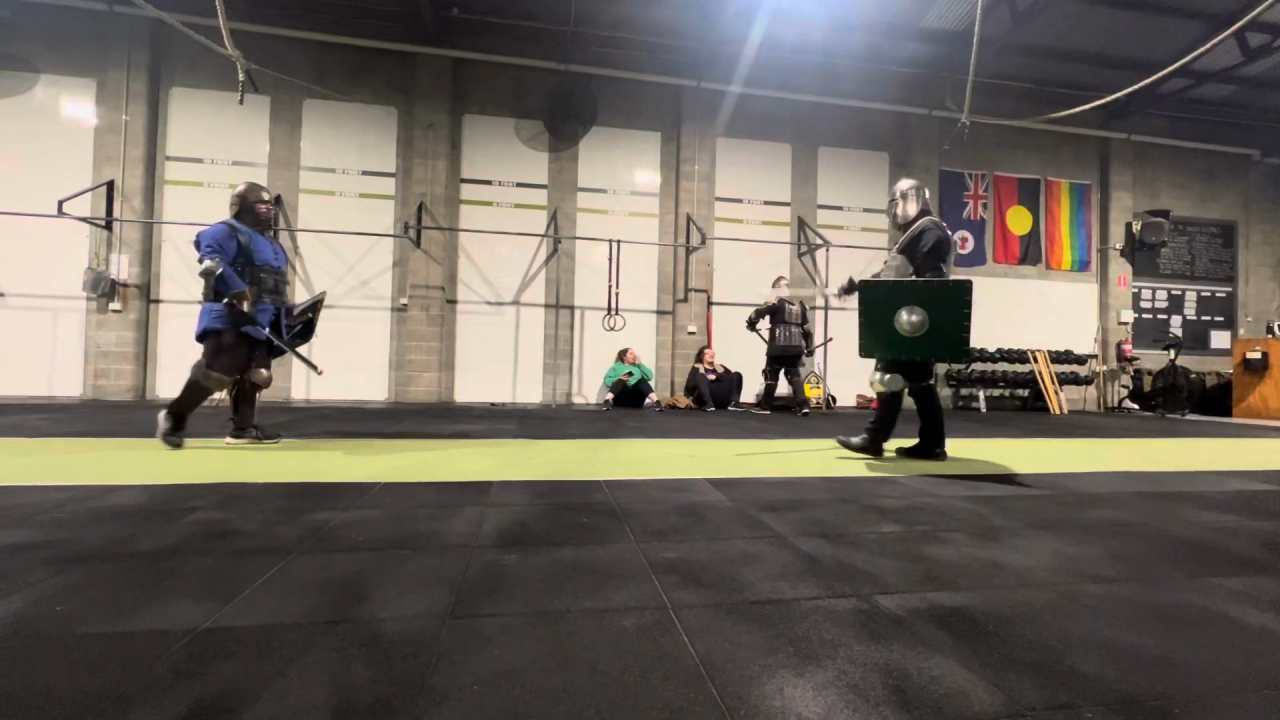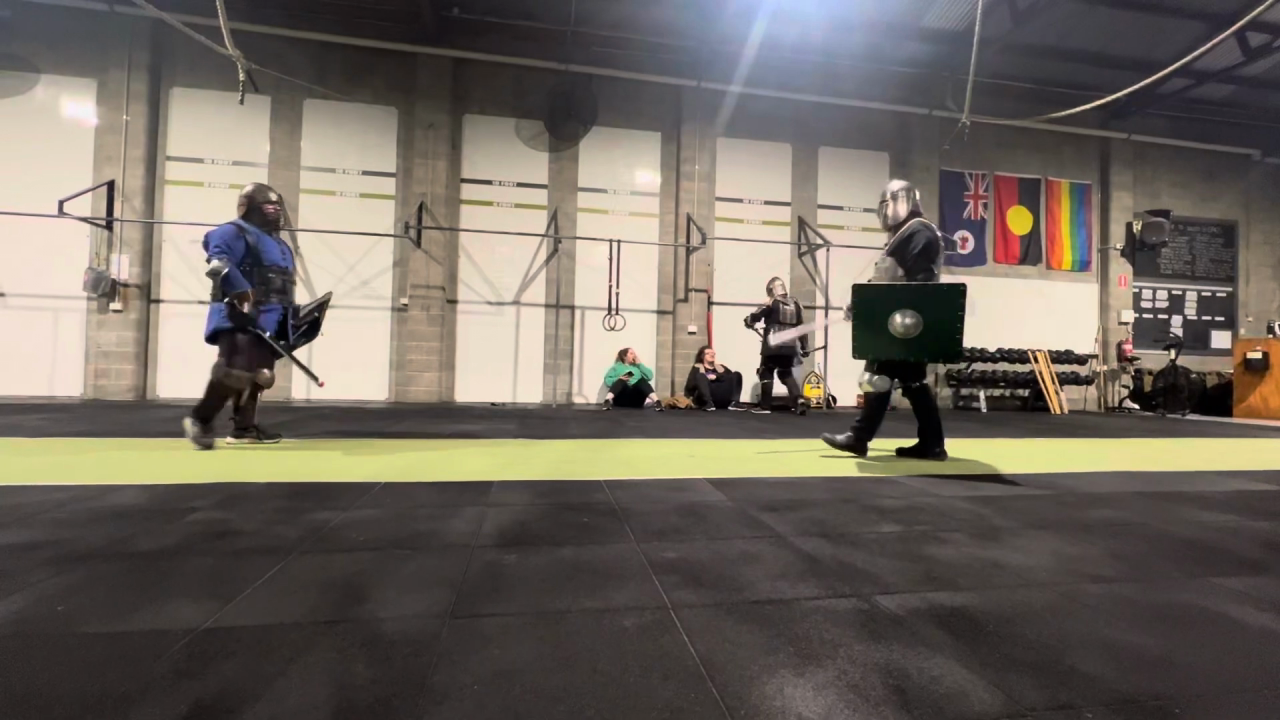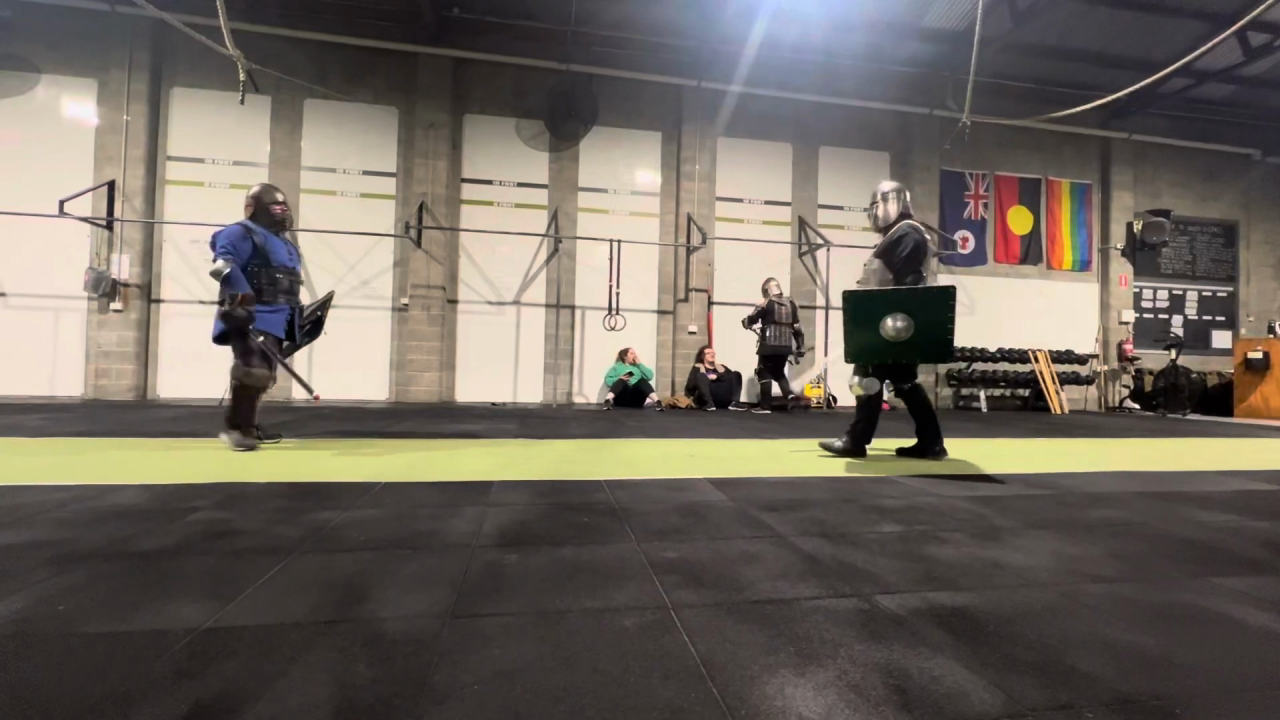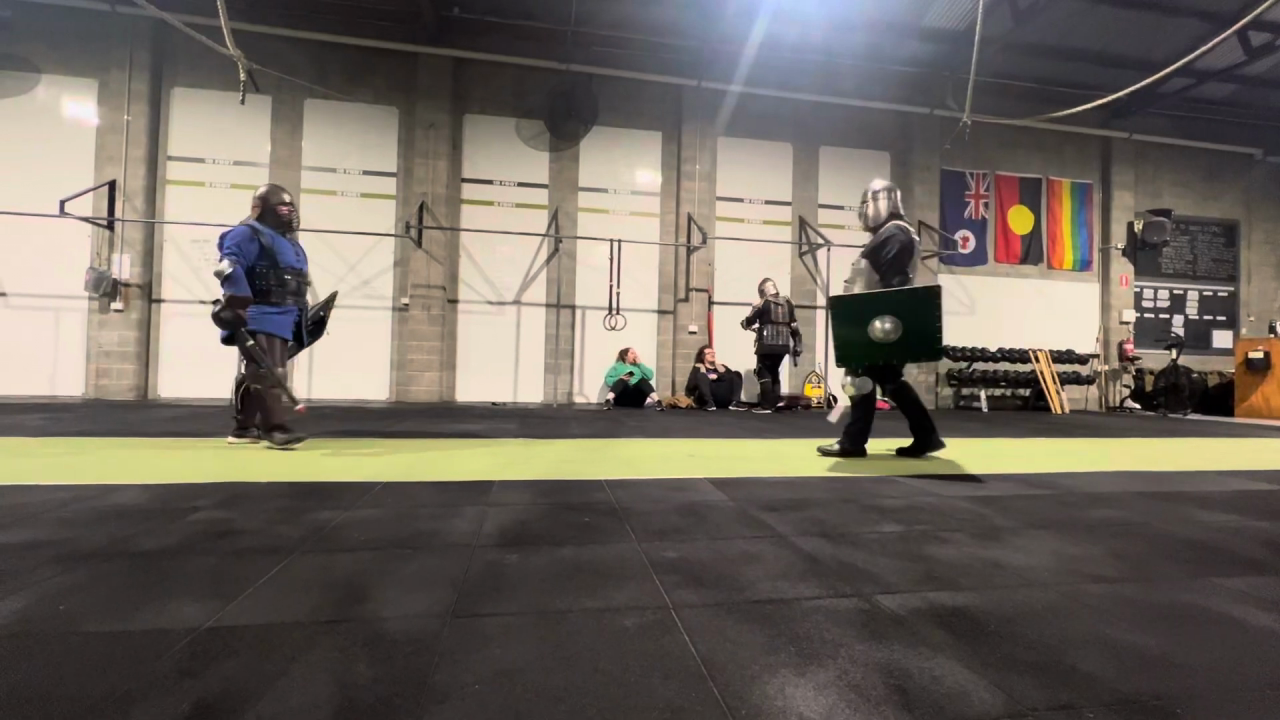
dt=0.1s
person 1, frame 1
left shoulder: (930, 230)
right shoulder: (917, 233)
left elbow: (931, 276)
right elbow: (894, 272)
right wrist: (857, 285)
left knee: (890, 374)
right knee: (920, 380)
left ankle: (875, 438)
right ankle: (932, 444)
person 1, frame 2
left shoulder: (919, 232)
right shoulder: (907, 234)
left elbow: (923, 279)
right elbow: (890, 278)
left knee: (880, 376)
right knee: (914, 381)
left ankle: (859, 437)
right ankle: (931, 443)
person 1, frame 3
left shoulder: (907, 233)
right shoulder: (899, 236)
left elbow: (911, 281)
left knee: (870, 377)
right knee: (905, 382)
left ankle: (856, 441)
right ankle: (931, 442)
person 1, frame 4
left shoulder: (894, 234)
right shoulder: (891, 235)
left elbow: (895, 282)
left knee: (862, 379)
right knee: (892, 382)
left ankle: (854, 441)
right ankle: (926, 437)
person 2, frame 1
left shoulder: (270, 242)
right shoulder: (225, 233)
left elbow: (276, 283)
right elbow: (213, 267)
left wrist: (280, 320)
right wrist: (240, 297)
left hip: (261, 321)
right hip: (231, 318)
left knee: (256, 373)
right knee: (218, 369)
left ankle: (244, 428)
right ankle: (174, 416)
person 2, frame 2
left shoulder: (278, 243)
right shoulder: (233, 233)
left elbow: (283, 283)
right elbow: (220, 266)
right wrist: (241, 298)
left hip: (270, 321)
right hip: (240, 317)
left knee: (259, 373)
right knee: (236, 368)
left ankle: (245, 428)
right ankle: (200, 419)
person 2, frame 3
left shoulder: (283, 242)
right shoulder: (240, 234)
left elbow: (289, 282)
right elbow: (224, 267)
left wrist: (298, 316)
right wrist: (238, 302)
left hip: (277, 319)
right hip: (252, 317)
left knee: (263, 372)
right knee: (254, 368)
left ankle: (245, 426)
right ankle: (236, 425)
person 2, frame 4
left shoulder: (290, 243)
right shoulder: (248, 235)
left elbow: (296, 284)
right elbow: (230, 269)
left wrist: (304, 317)
right wrist: (237, 304)
left hip: (284, 320)
right hip: (260, 317)
left knee: (255, 372)
right knee: (269, 371)
left ankle: (244, 428)
right ankle: (274, 428)
